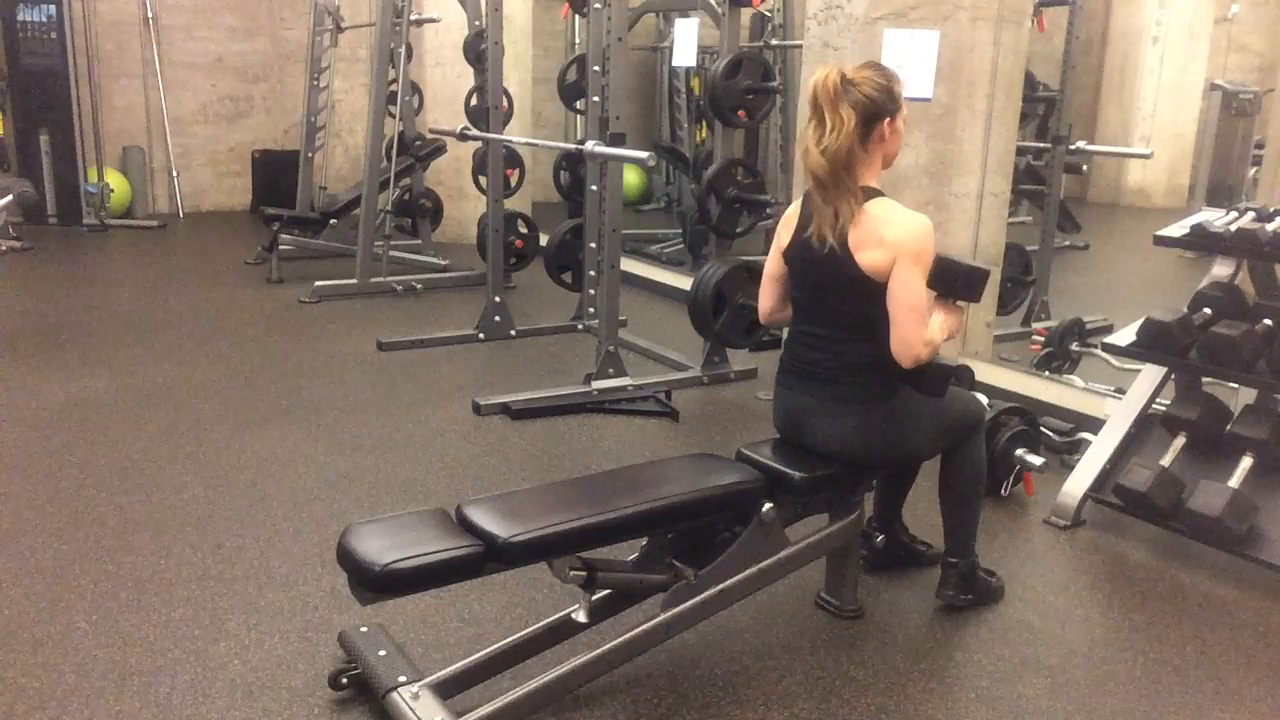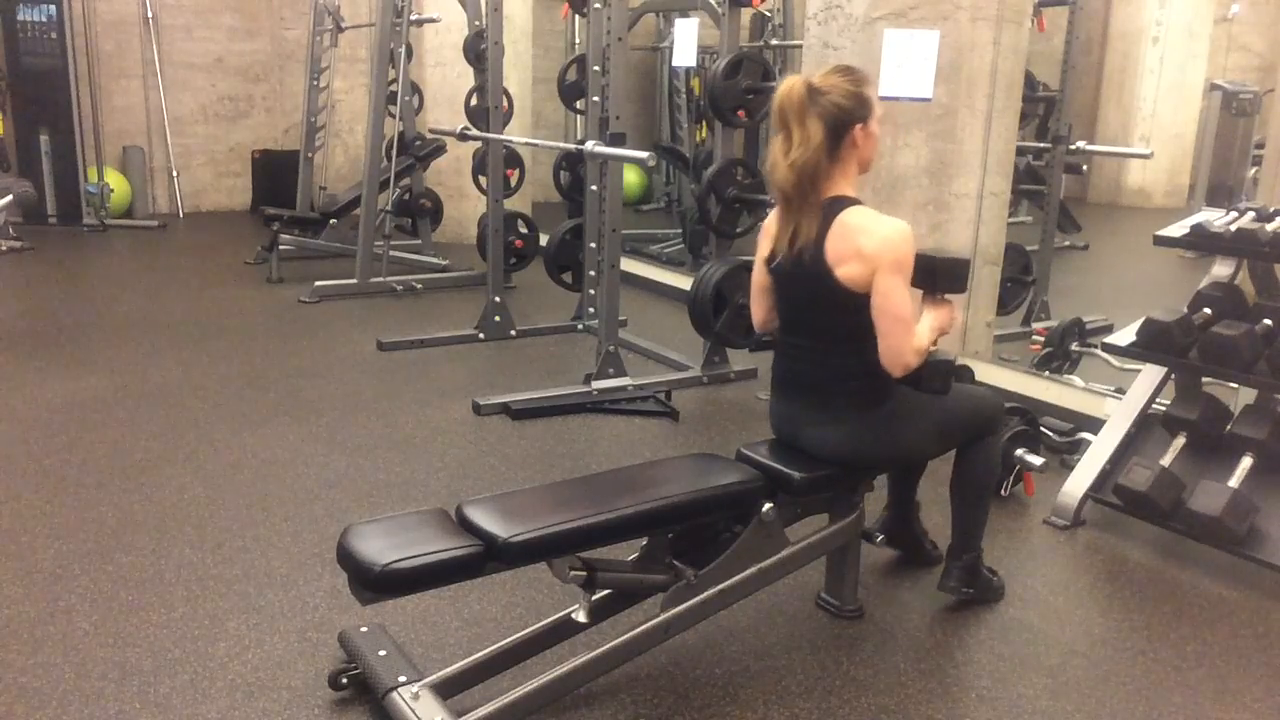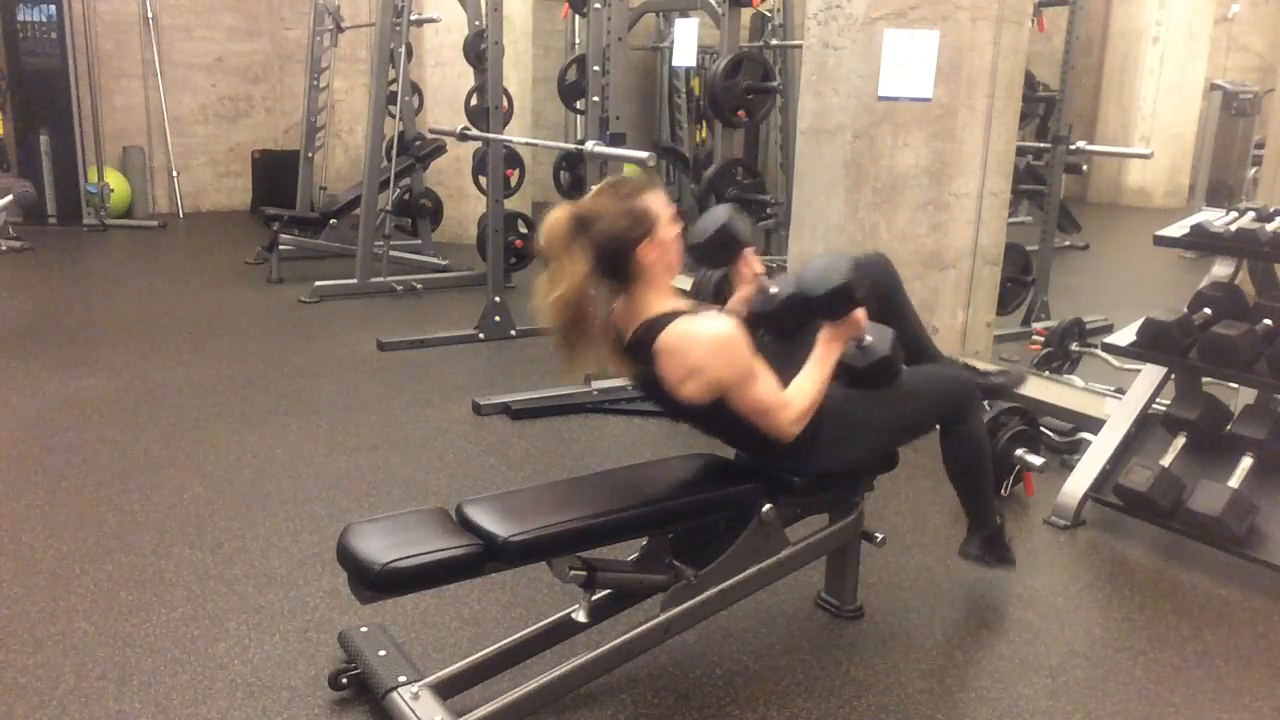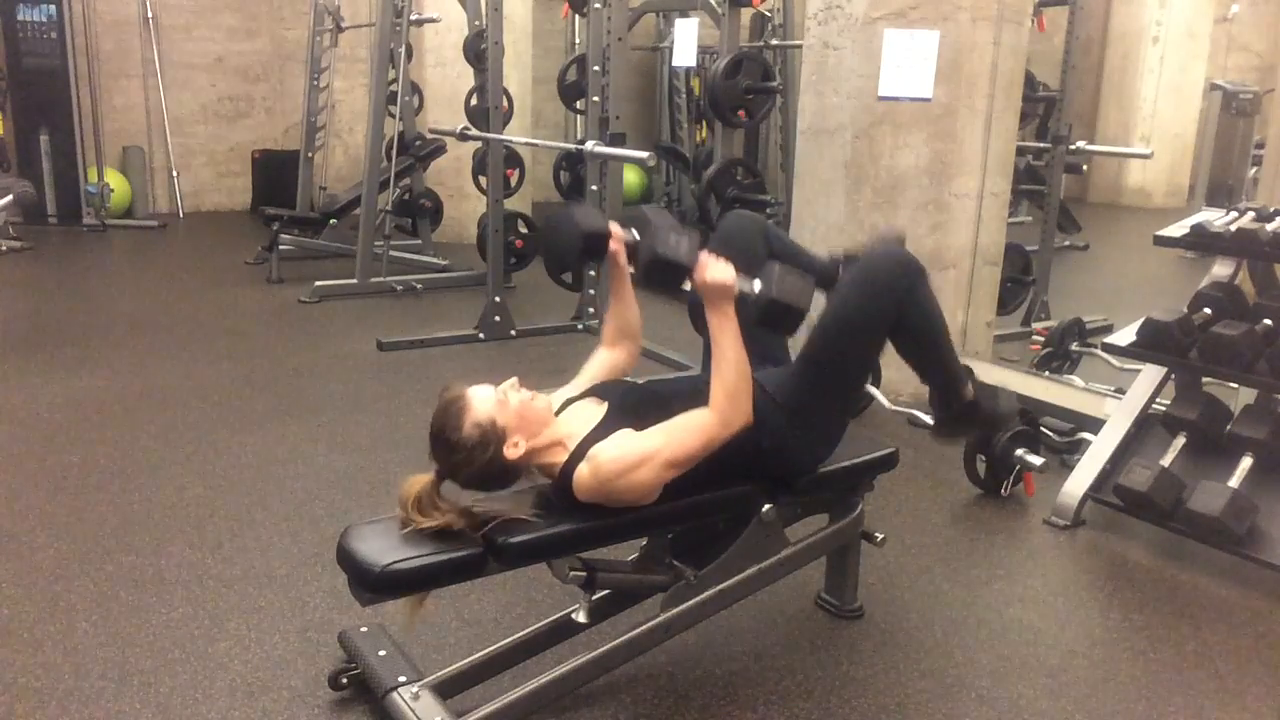
dt=0.7s
person 1, frame 1
left shoulder: (797, 211)
right shoulder: (904, 228)
left elbow: (769, 311)
right elbow: (909, 351)
right wrist: (945, 321)
left hip: (792, 409)
right hip: (855, 424)
left knee: (920, 403)
right knee: (967, 414)
left ankle: (886, 533)
right ankle: (961, 572)
person 1, frame 2
left shoulder: (778, 220)
right shoulder: (881, 235)
right elbow: (899, 359)
right wrist: (934, 320)
left hip: (789, 415)
right hip: (850, 429)
left knee: (920, 396)
right knee: (984, 410)
left ankle: (901, 521)
right ankle: (965, 567)
person 1, frame 3
left shoulder: (624, 321)
right shoulder: (703, 338)
right elbow: (788, 420)
left wrist: (740, 293)
right wrist: (832, 340)
right hip: (813, 433)
left knee: (874, 270)
right knee: (958, 390)
left ankle: (941, 372)
right ankle: (986, 533)
person 1, frame 4
left shoulder: (560, 413)
right shoulder: (604, 469)
left elbow: (620, 348)
right elbow: (732, 418)
left wrist: (617, 272)
right wrist: (718, 307)
left hip: (744, 389)
right hip: (782, 427)
left knee: (740, 229)
right knee: (892, 266)
left ankle: (838, 277)
right ankle: (957, 403)
